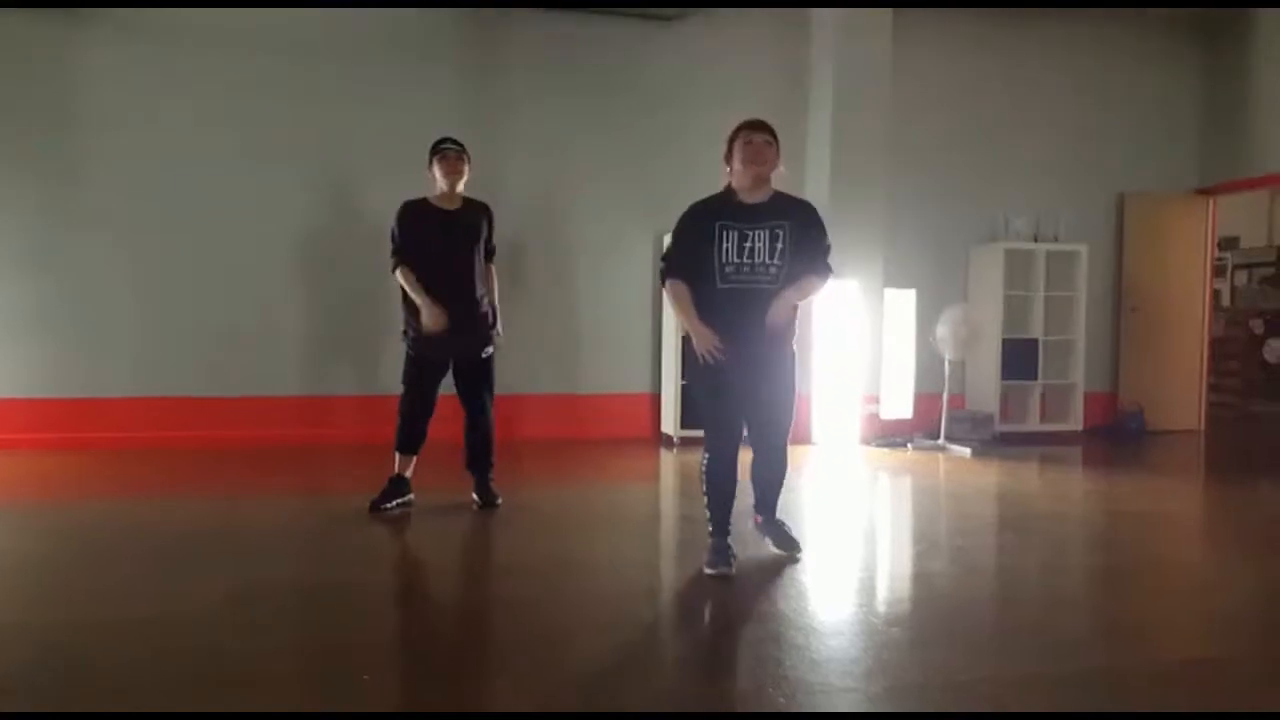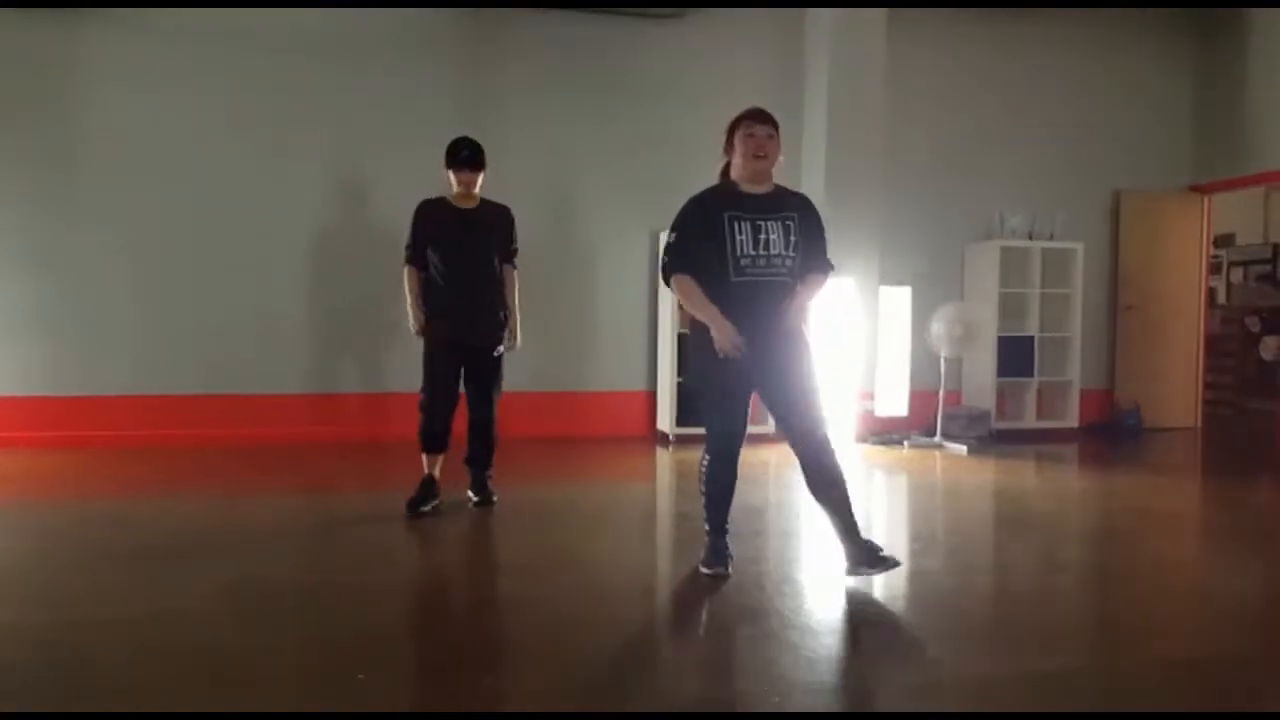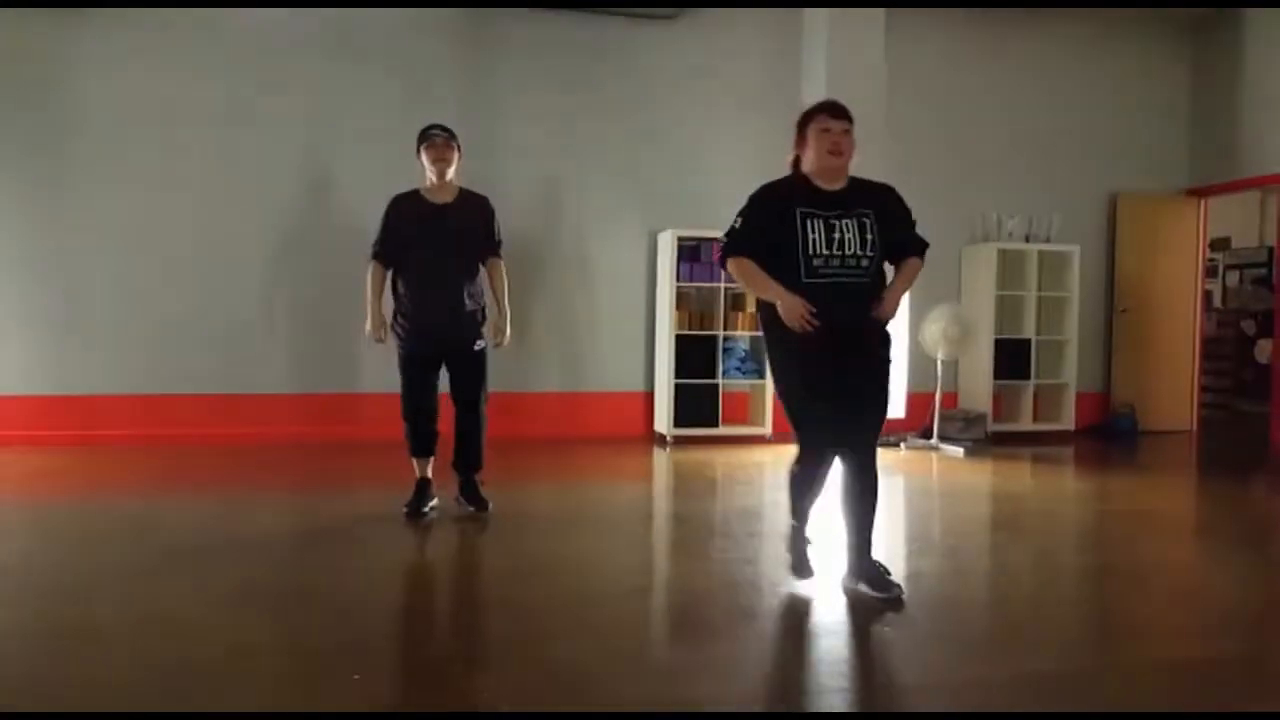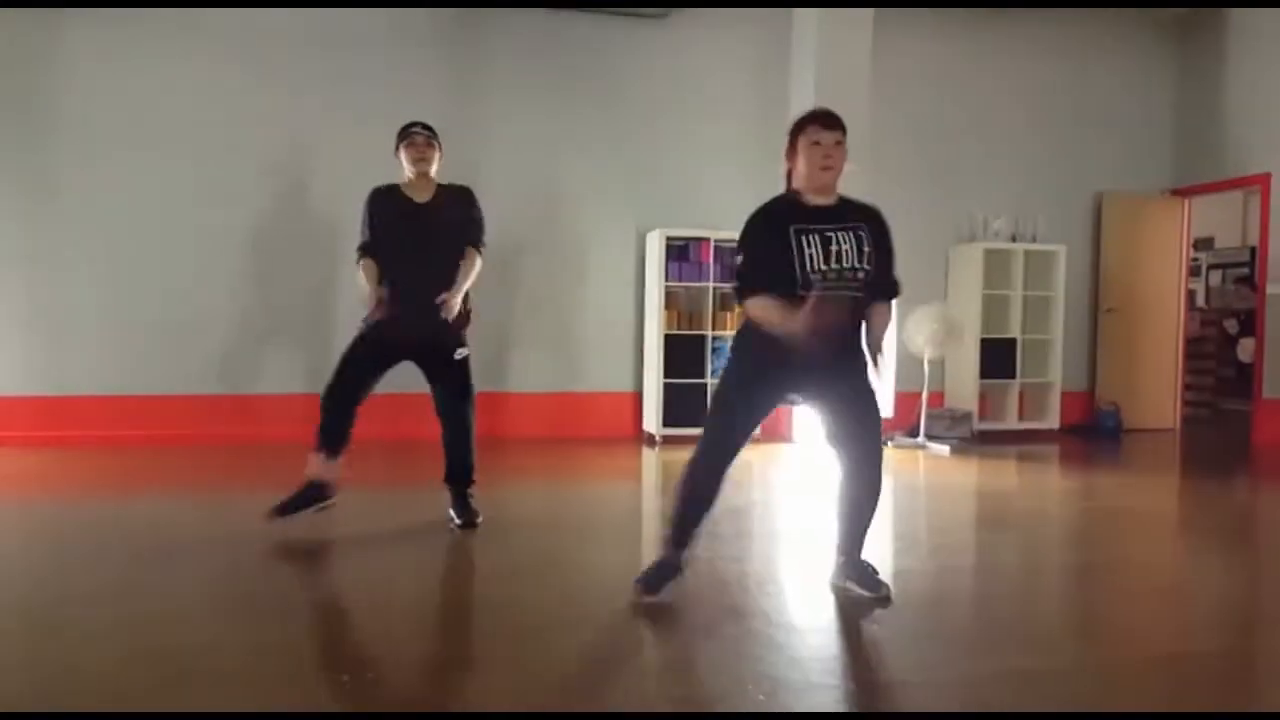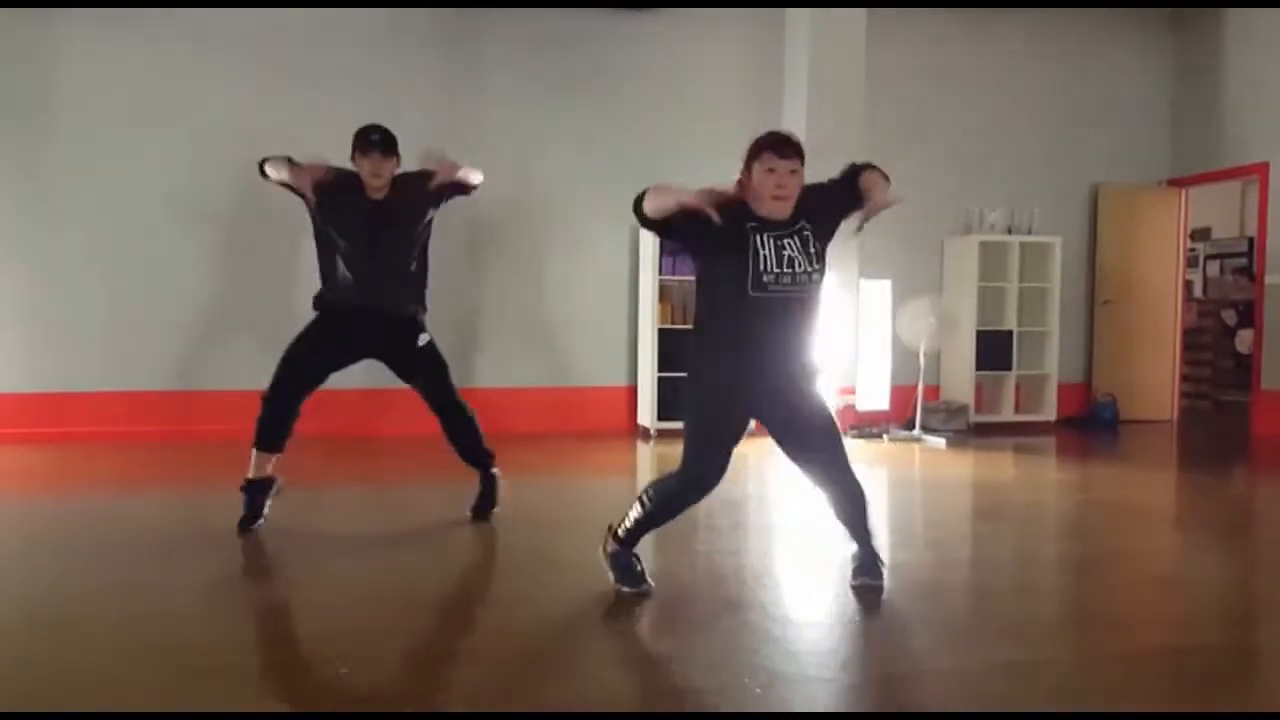
dt=0.5s
person 1, frame 1
left shoulder: (800, 214)
right shoulder: (702, 215)
left elbow: (820, 270)
right elbow: (674, 275)
left wrist: (788, 296)
right wrist: (694, 326)
left hip: (772, 346)
right hip: (716, 347)
left knee: (773, 441)
right knee: (721, 444)
left ankle: (767, 516)
right ankle: (719, 540)
person 1, frame 2
left shoulder: (799, 208)
right shoulder: (704, 207)
left elbow: (819, 267)
right elbow: (676, 273)
left wrist: (799, 300)
right wrist: (715, 323)
left hip: (784, 342)
right hip: (722, 346)
left knee: (814, 441)
right knee: (723, 445)
left ankle: (853, 543)
right ankle: (716, 540)
person 1, frame 3
left shoulder: (882, 200)
right shoulder: (774, 200)
left elbow: (913, 250)
right elbow: (734, 256)
left wrist: (896, 290)
right wrist: (777, 295)
left hip: (864, 348)
right hip: (799, 348)
left knee: (862, 452)
right knee: (819, 447)
left ankle: (861, 561)
right ankle: (799, 530)
person 1, frame 4
left shoulder: (868, 221)
right shoulder: (769, 221)
left elbow: (882, 291)
right elbow: (751, 294)
left wrist: (876, 337)
right wrist: (792, 323)
left hip: (838, 361)
right hip: (766, 356)
left knee: (866, 457)
right knee: (715, 449)
left ankle: (849, 560)
right ankle: (673, 554)
person 1, frame 5
left shoulder: (816, 212)
right shoulder: (722, 220)
left elbow: (859, 177)
right elbow: (649, 207)
left wrist: (876, 191)
right wrist: (687, 198)
left hip: (787, 379)
right hip: (721, 374)
left knee: (833, 469)
right knee: (698, 474)
left ankle: (865, 551)
right ankle: (621, 544)
person 2, frame 1
left shoulder: (482, 213)
right shoulder: (412, 213)
right elbow: (401, 268)
left wrist: (494, 316)
right wrist: (424, 304)
left hip: (476, 327)
right hip: (428, 328)
left knee: (479, 406)
right knee: (414, 403)
left ankle: (482, 480)
right ankle: (401, 483)
person 2, frame 2
left shoulder: (500, 215)
right shoulder: (428, 212)
left elbow: (508, 268)
right elbow: (412, 263)
left wrist: (513, 317)
right wrist: (414, 307)
left hip: (487, 325)
right hip: (441, 324)
left knee: (484, 404)
right knee: (436, 400)
left ankle: (480, 477)
right ankle: (429, 480)
person 2, frame 3
left shoulder: (478, 207)
right shoulder: (401, 207)
left elbow: (493, 259)
right elbow: (379, 261)
left wrist: (502, 312)
right wrist: (373, 312)
left hip: (465, 324)
right hip: (414, 325)
left knee: (471, 403)
right knee: (417, 406)
left ankle: (468, 481)
right ankle: (424, 485)
person 2, frame 4
left shoulder: (462, 200)
right shoulder: (380, 200)
left elbow: (473, 251)
right elbow: (368, 253)
left wrist: (459, 292)
right wrist: (372, 290)
left hip: (440, 326)
right hip: (387, 321)
left knee: (457, 410)
right knee: (338, 395)
left ankle: (460, 495)
right ankle: (319, 484)
person 2, frame 5
left shoulder: (416, 189)
right shoulder: (335, 187)
left elbow: (473, 181)
right elbow: (271, 168)
left wrist: (455, 172)
right wrist: (293, 174)
left hip: (400, 320)
right hip: (343, 316)
left knee: (442, 397)
right knee: (286, 388)
left ankle: (487, 474)
right ankle: (261, 480)
